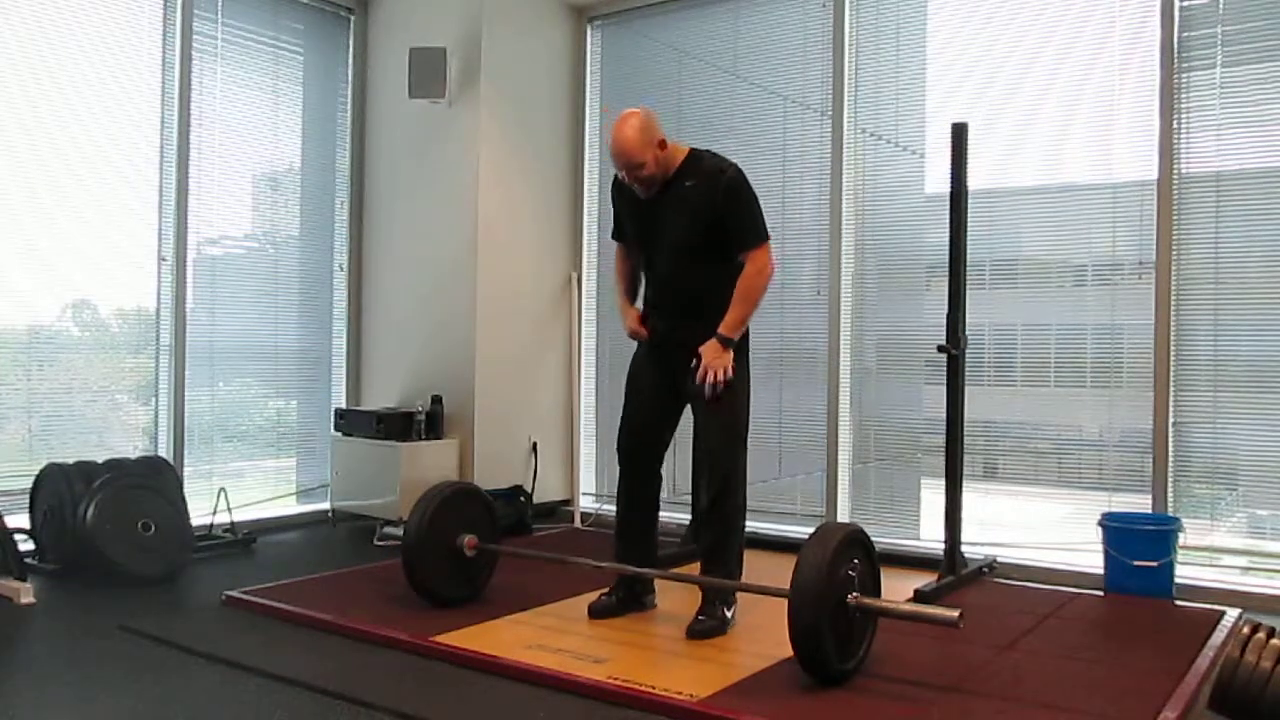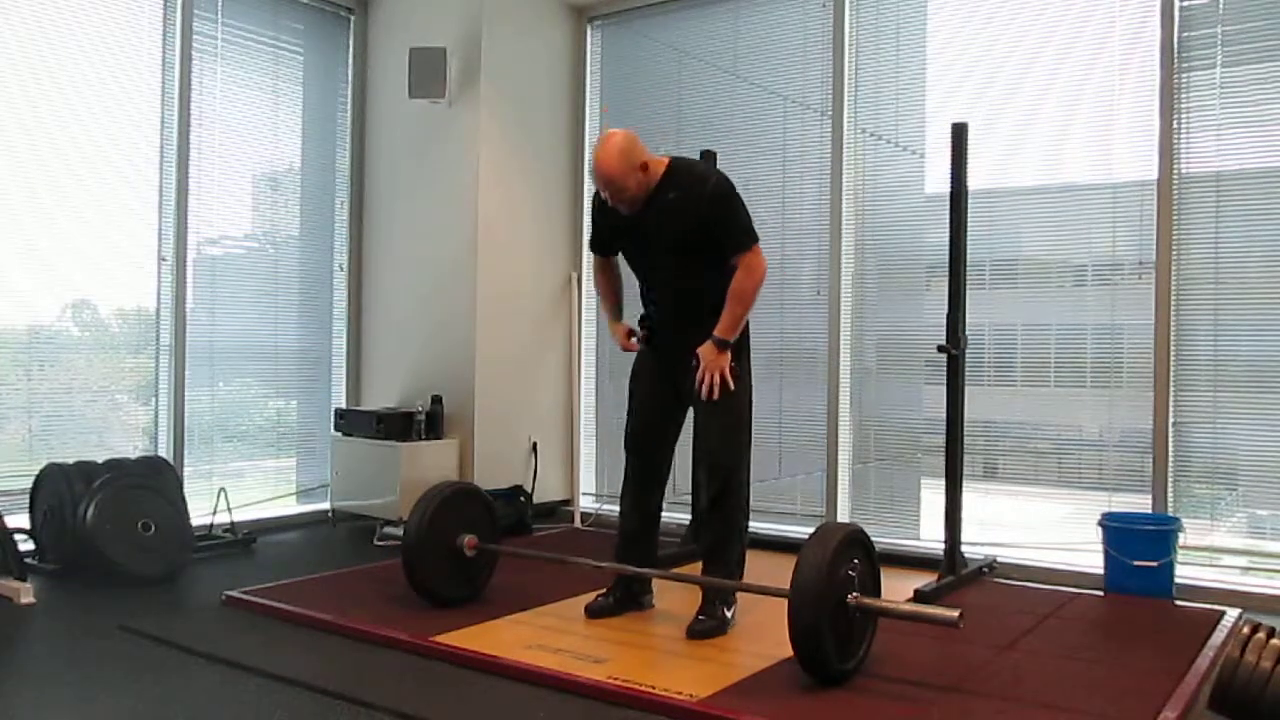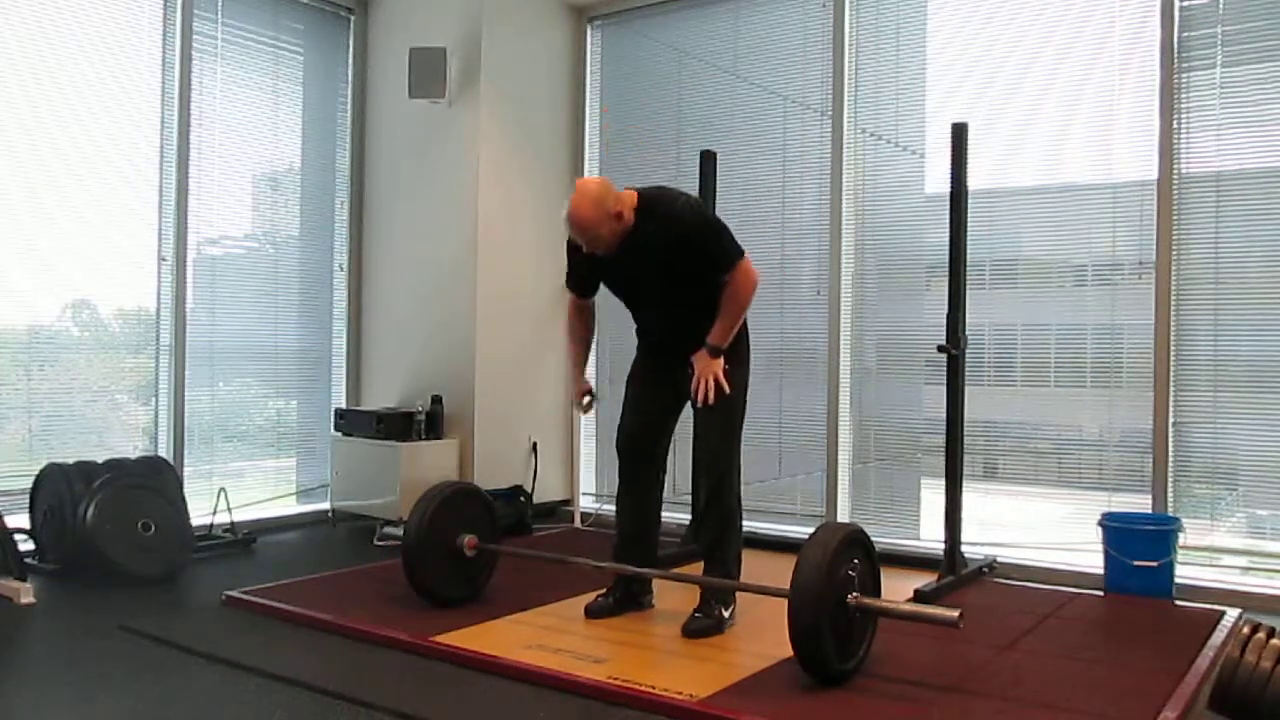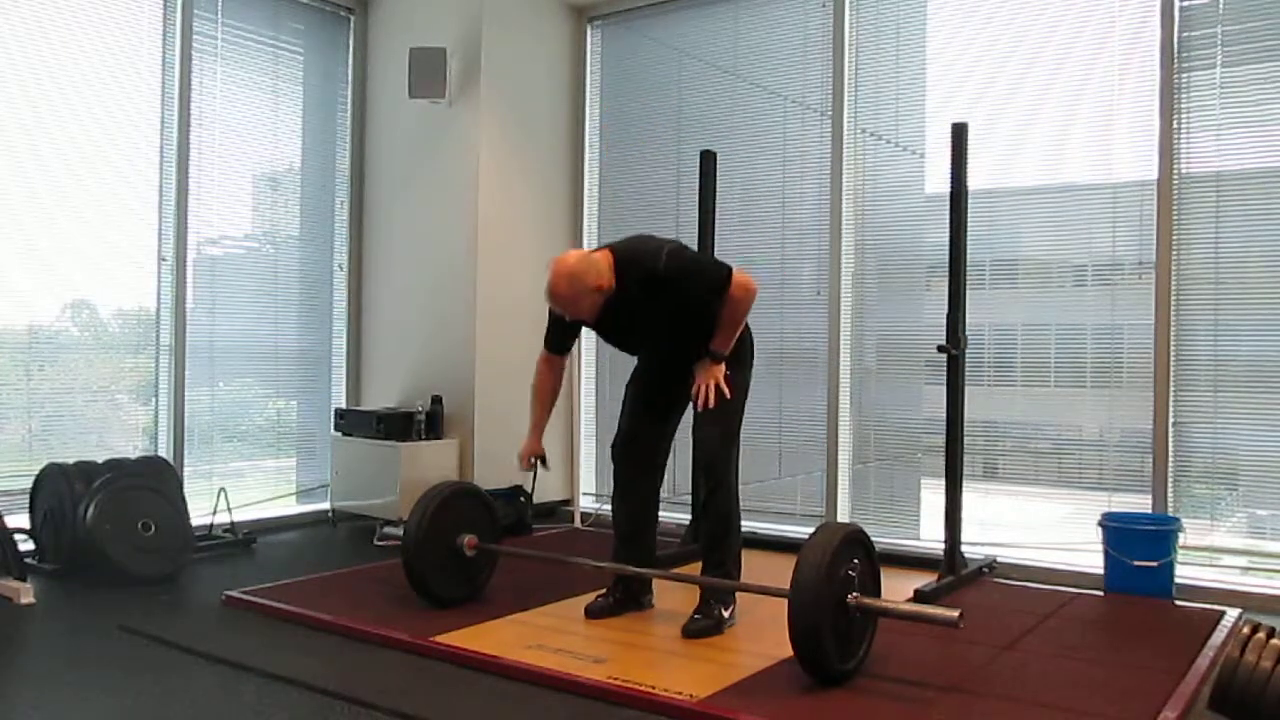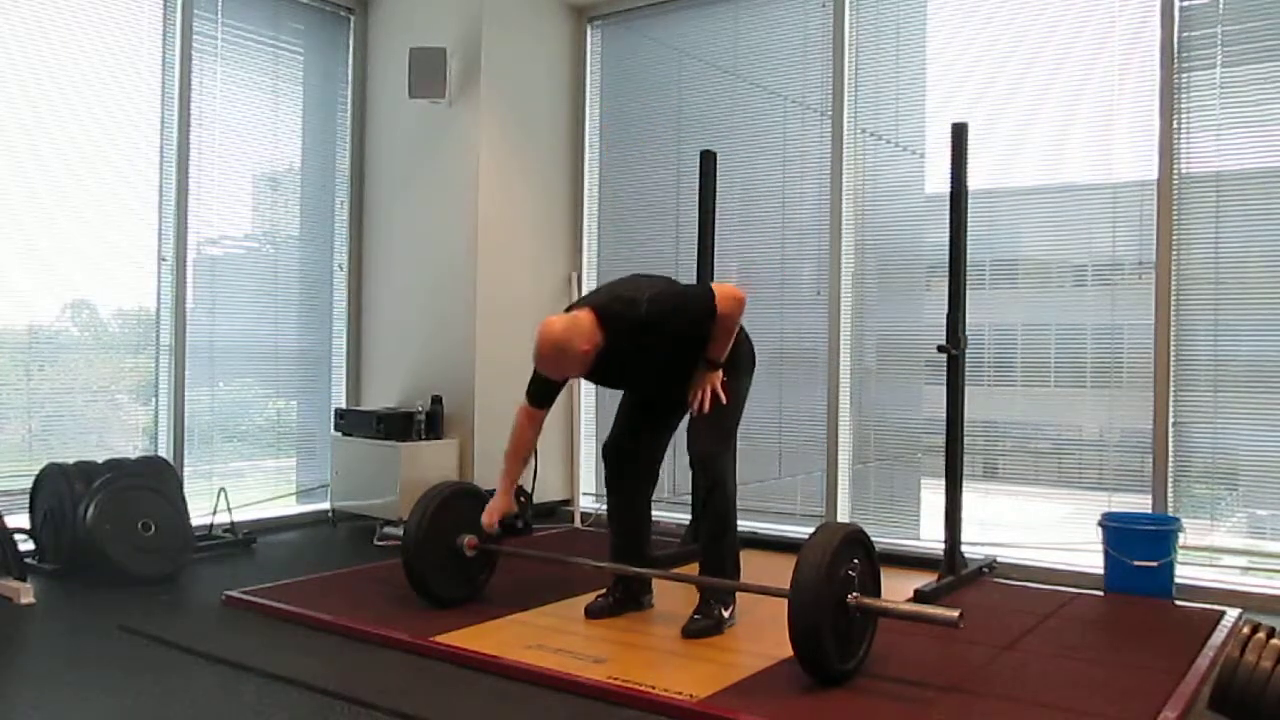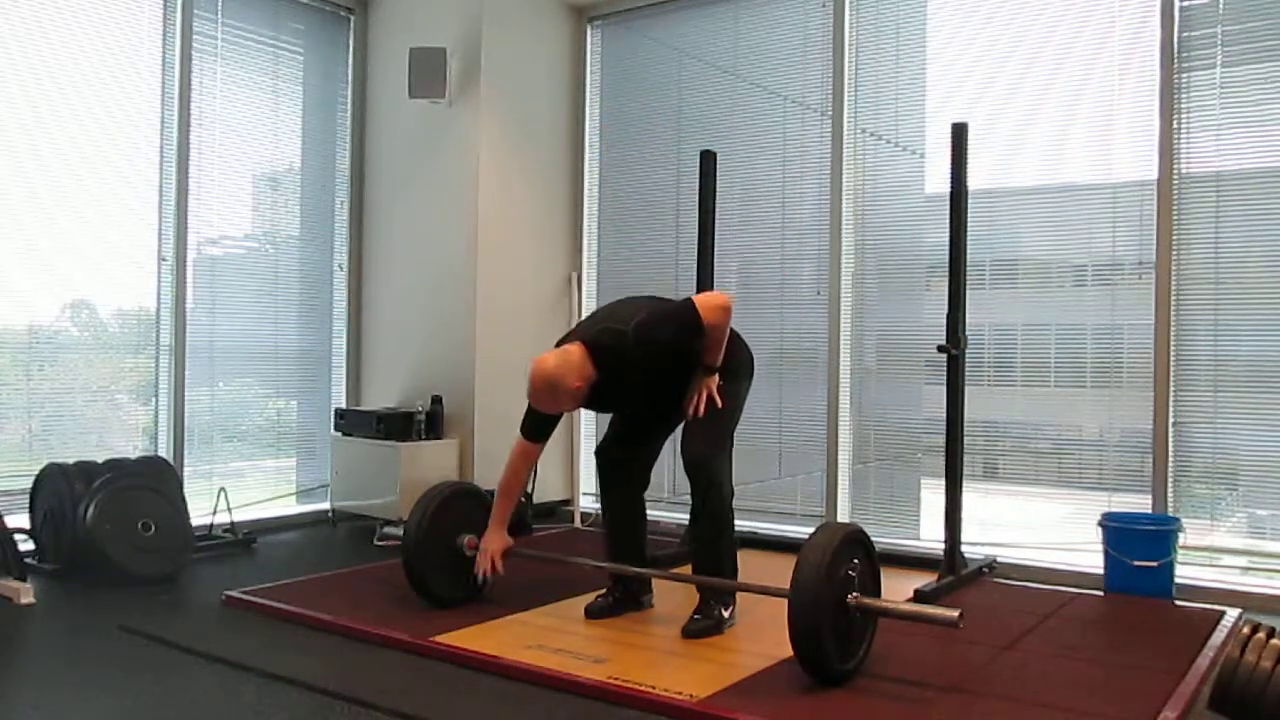
dt=0.2s
person 1, frame 1
left shoulder: (721, 180)
right shoulder: (625, 188)
left elbow: (760, 263)
left wrist: (724, 339)
right wrist: (627, 305)
left hip: (713, 349)
right hip: (656, 345)
left knee: (719, 469)
right knee: (635, 457)
left ankle: (719, 595)
right ankle: (633, 582)
person 1, frame 2
left shoulder: (706, 188)
right shoulder: (608, 201)
left elbow: (751, 265)
right elbow: (604, 261)
left wrist: (721, 342)
right wrist: (614, 320)
left hip: (714, 348)
right hip: (658, 345)
left knee: (721, 467)
right knee: (642, 458)
left ankle: (719, 596)
right ankle: (632, 582)
person 1, frame 3
left shoulder: (681, 216)
right shoulder: (585, 241)
left elbow: (743, 278)
right elbow: (580, 304)
left wrist: (714, 350)
right wrist: (579, 373)
left hip: (712, 351)
right hip: (656, 350)
left knee: (715, 462)
right knee: (635, 454)
left ankle: (719, 596)
right ankle: (630, 583)
person 1, frame 4
left shoulder: (662, 264)
right shoulder: (570, 293)
left elbow: (743, 288)
right elbow: (550, 363)
left wrist: (714, 358)
right wrist: (534, 436)
left hip: (718, 355)
right hip: (658, 360)
left knee: (713, 458)
right knee: (630, 453)
left ankle: (719, 596)
right ankle: (631, 583)
person 1, frame 5
left shoulder: (645, 311)
right shoulder: (560, 342)
left elbow: (733, 298)
right elbow: (530, 417)
left wrist: (711, 367)
right wrist: (504, 493)
left hip: (715, 362)
right hip: (657, 373)
left knee: (707, 457)
right knee: (621, 455)
left ankle: (719, 598)
right ankle: (630, 584)
person 1, frame 6
left shoulder: (636, 341)
right shoulder: (556, 374)
left elbow: (719, 305)
right elbow: (524, 454)
left wrist: (708, 372)
right wrist: (497, 529)
left hip: (720, 366)
left knee: (702, 459)
right knee: (615, 459)
left ankle: (718, 598)
right ankle: (630, 585)
